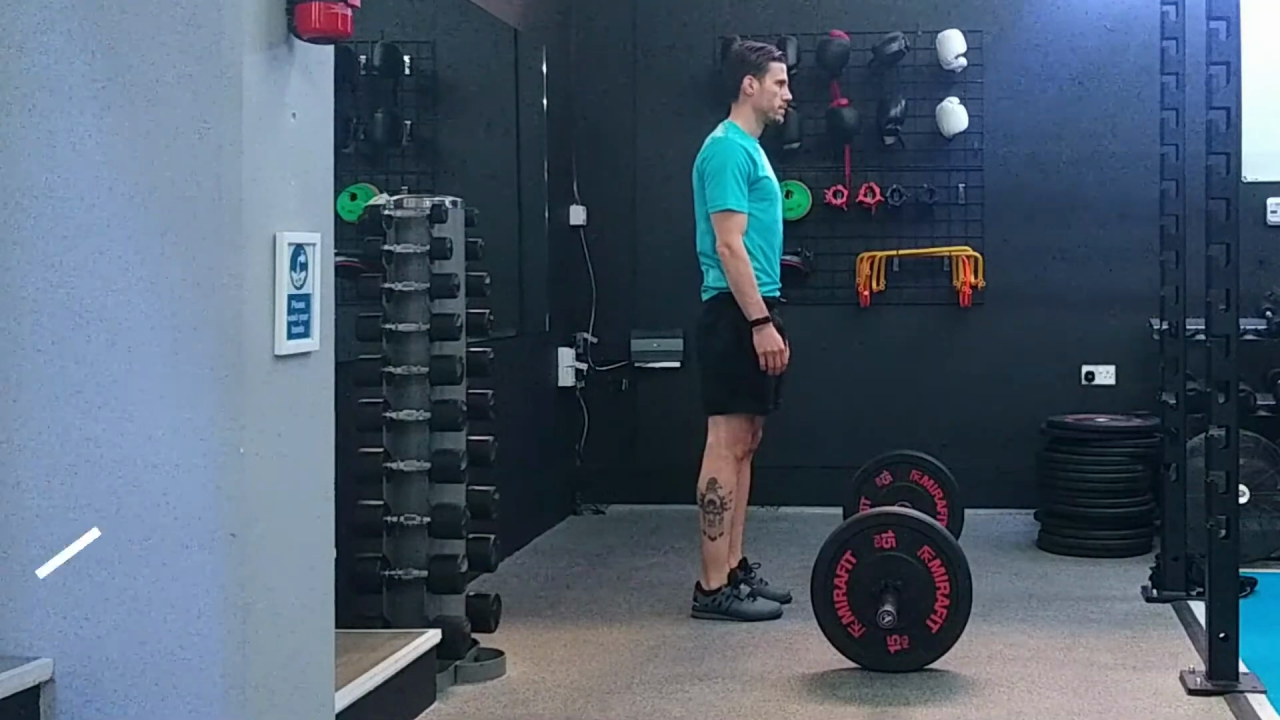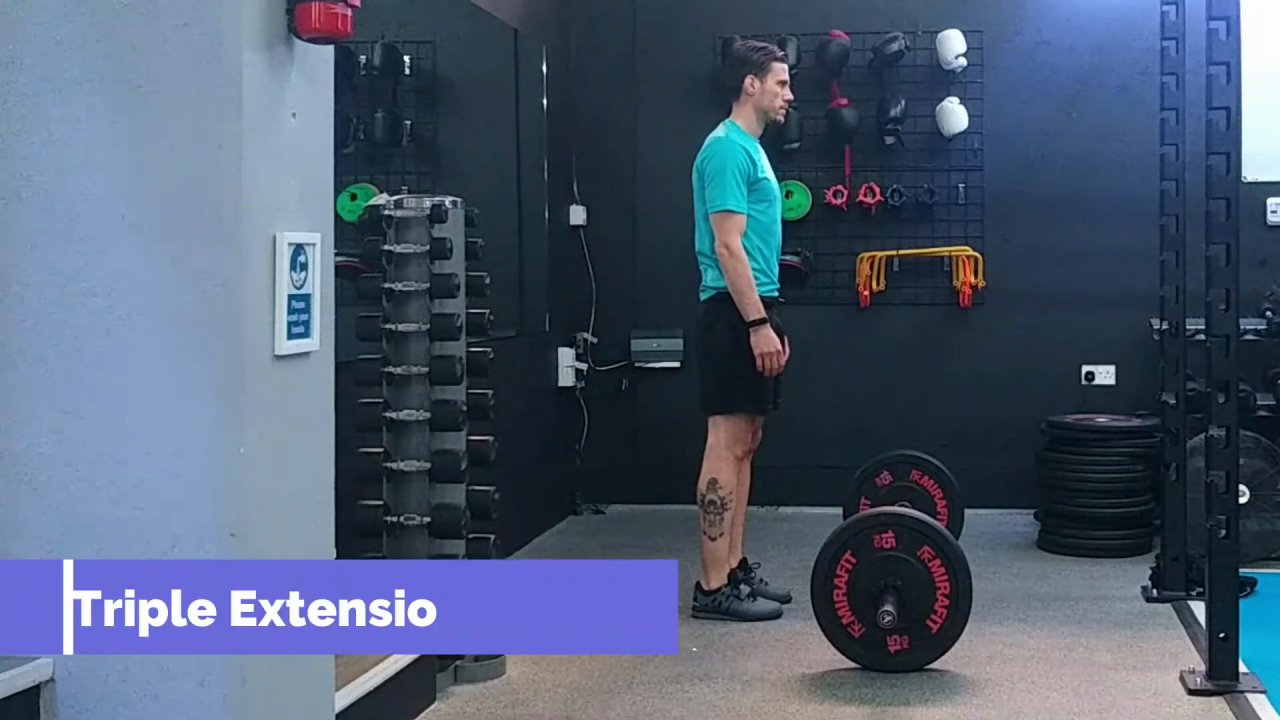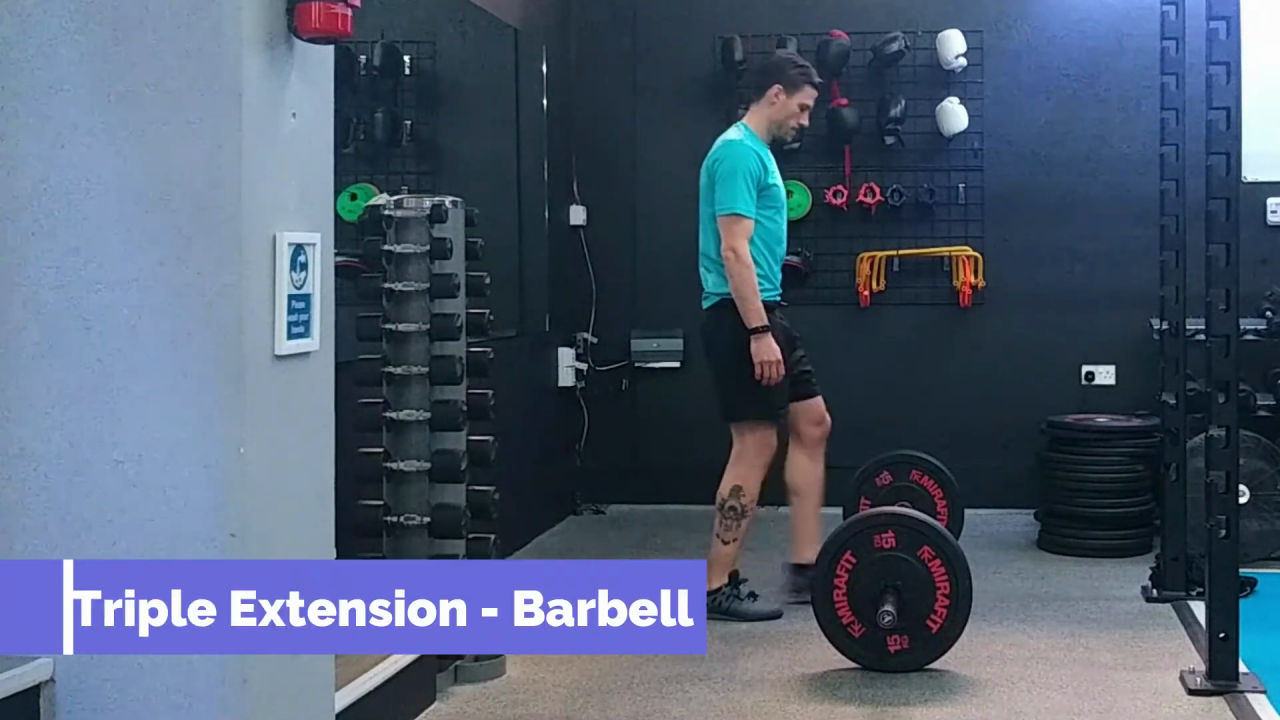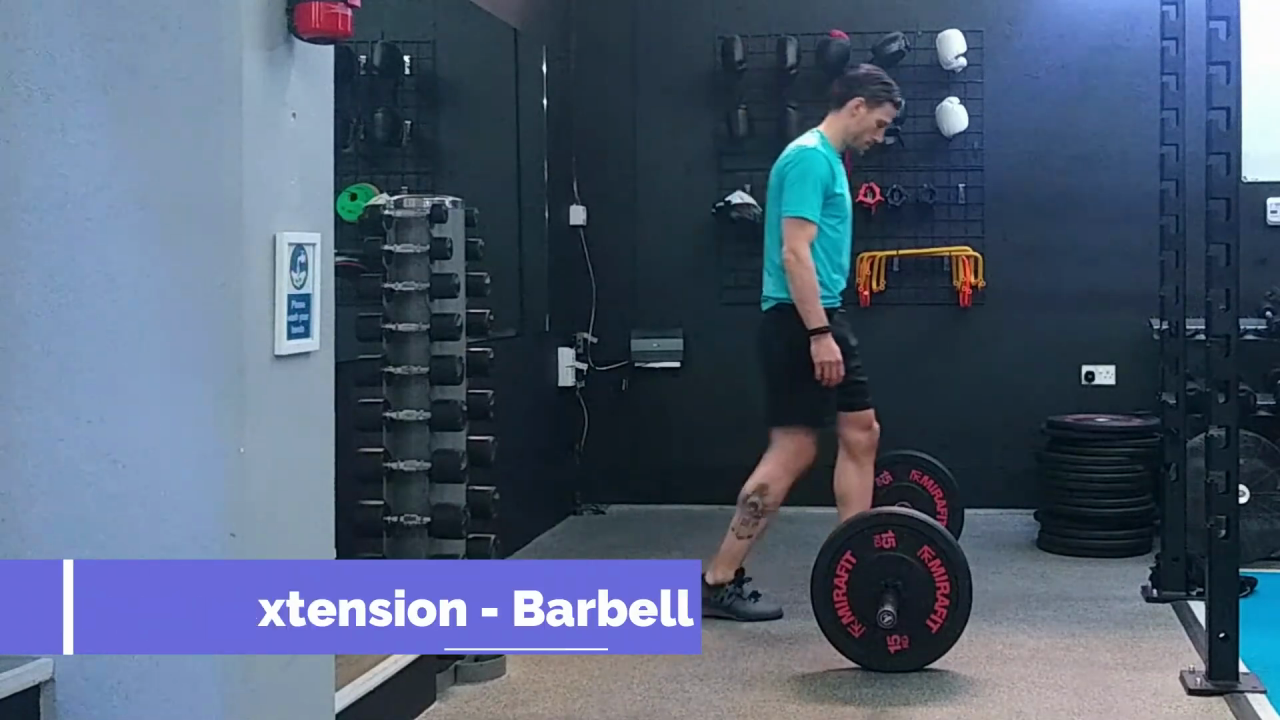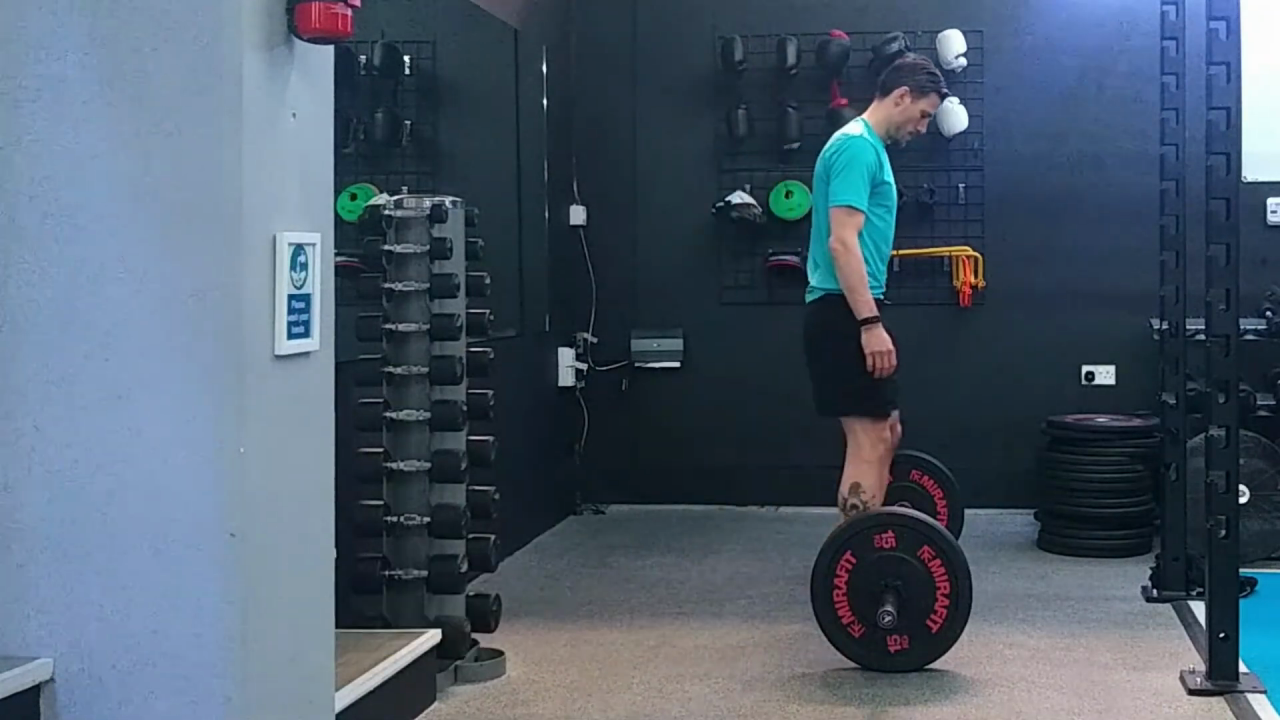
dt=0.5s
person 1, frame 1
left shoulder: (749, 148)
right shoulder: (728, 148)
right elbow: (729, 246)
left wrist: (766, 319)
right wrist: (761, 322)
left hip: (751, 312)
right hip: (737, 315)
left knee: (744, 444)
right knee: (727, 446)
left ankle: (735, 568)
right ankle: (714, 586)
person 1, frame 2
left shoulder: (749, 148)
right shoulder: (727, 148)
right elbow: (728, 246)
left wrist: (768, 320)
right wrist: (758, 322)
left hip: (751, 312)
right hip: (734, 314)
left knee: (744, 445)
right knee: (727, 446)
left ankle: (734, 567)
right ankle: (714, 586)
person 1, frame 3
left shoulder: (757, 152)
right shoulder: (738, 152)
right elbow: (734, 250)
right wrist: (759, 332)
left hip: (763, 316)
right hip: (741, 321)
left knee: (813, 424)
right knee: (755, 447)
left ankle: (806, 565)
right ankle: (718, 586)
person 1, frame 4
left shoulder: (826, 159)
right shoulder: (809, 158)
right elbow: (794, 252)
right wrist: (818, 332)
left hip: (823, 318)
right hip: (800, 323)
left knee: (861, 435)
right knee: (792, 453)
right ankle: (719, 581)
person 1, frame 5
left shoulder: (867, 148)
right shoulder: (857, 146)
right elbow: (842, 242)
left wrist: (872, 319)
right wrist: (870, 323)
left hip: (851, 314)
right hip: (844, 314)
left knee: (884, 434)
right knee: (871, 441)
